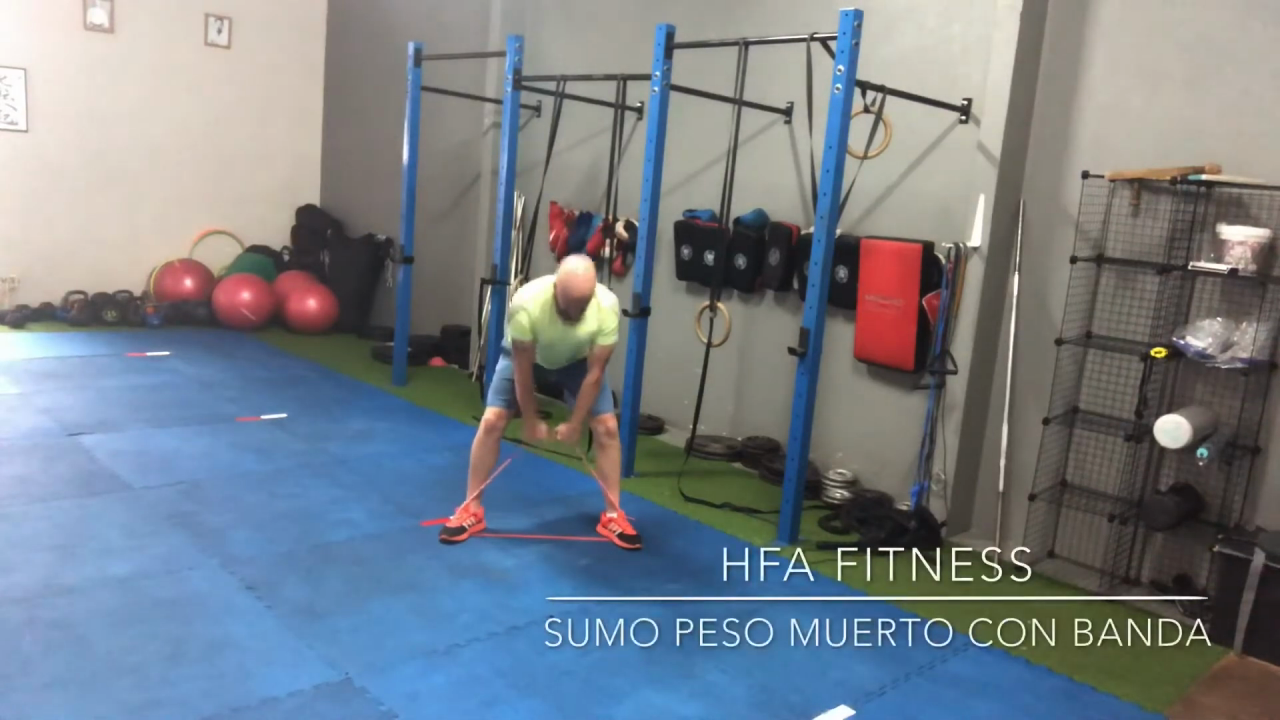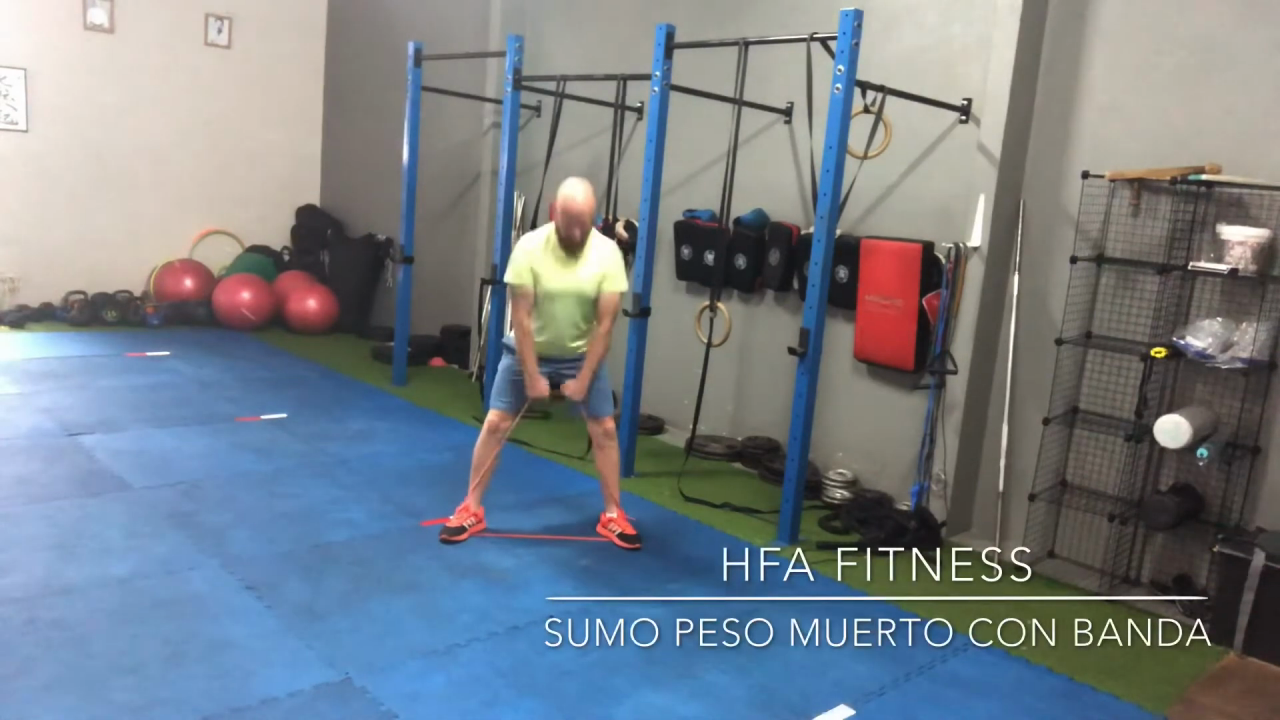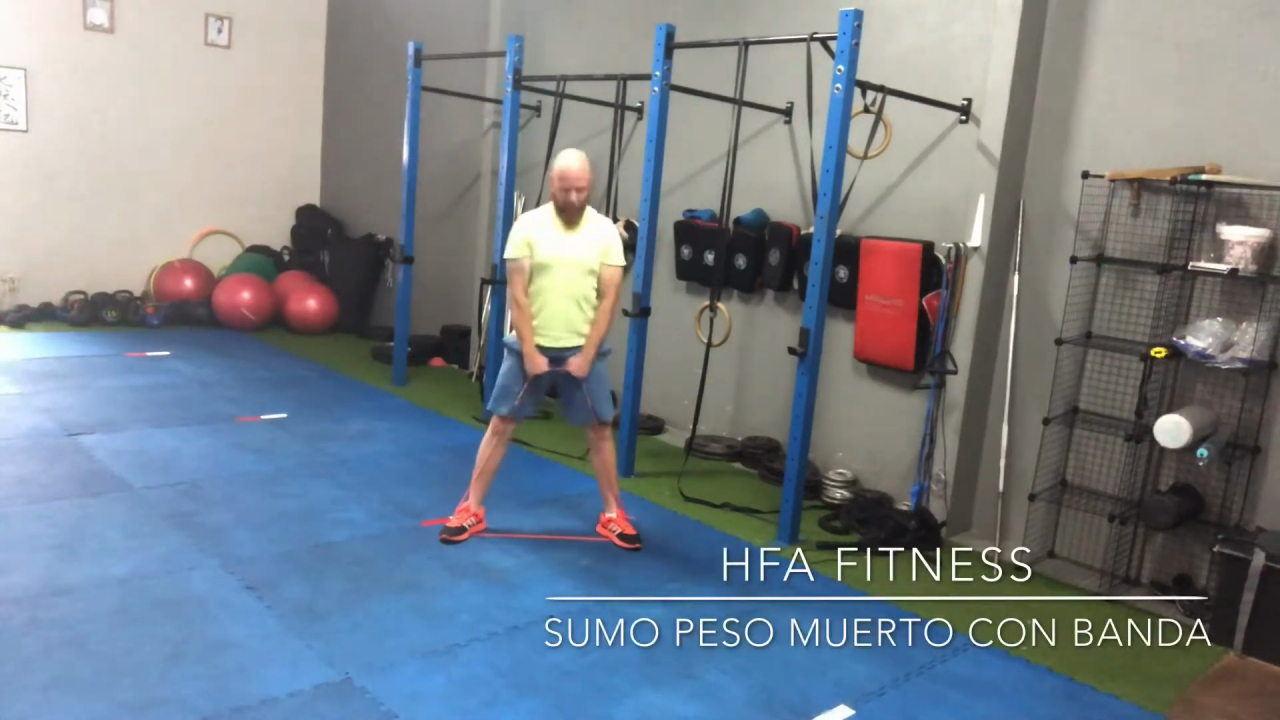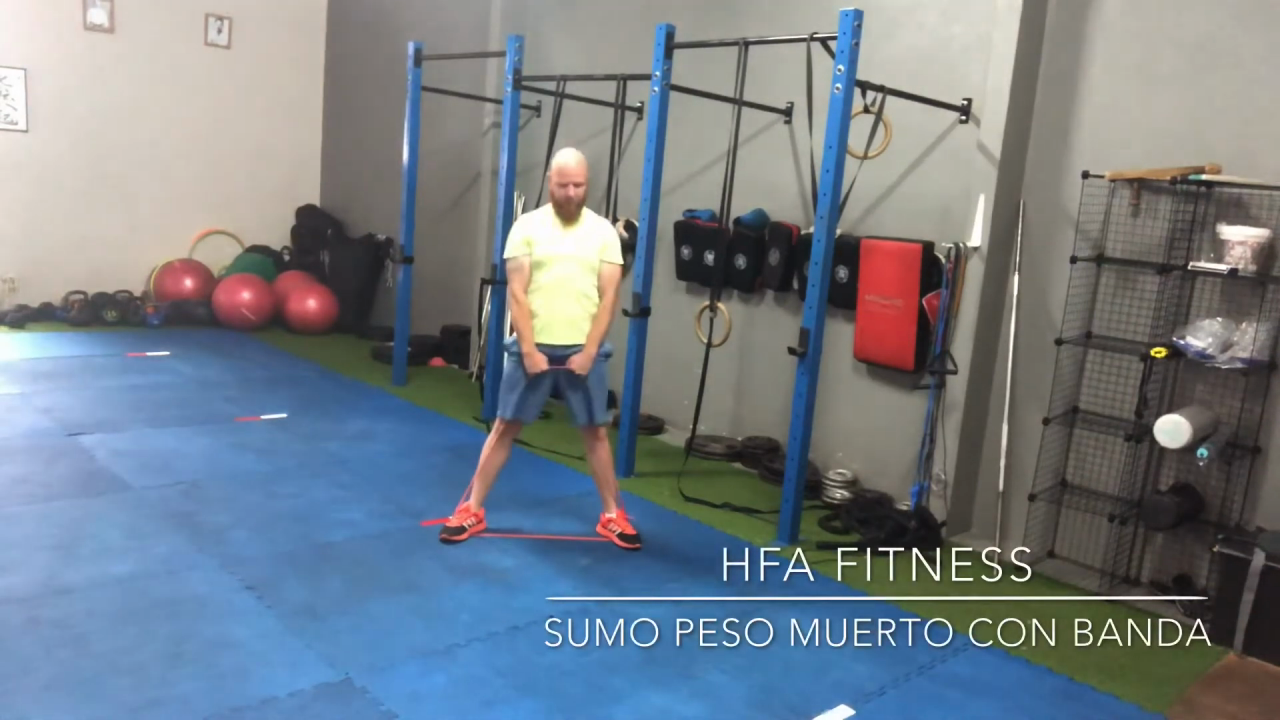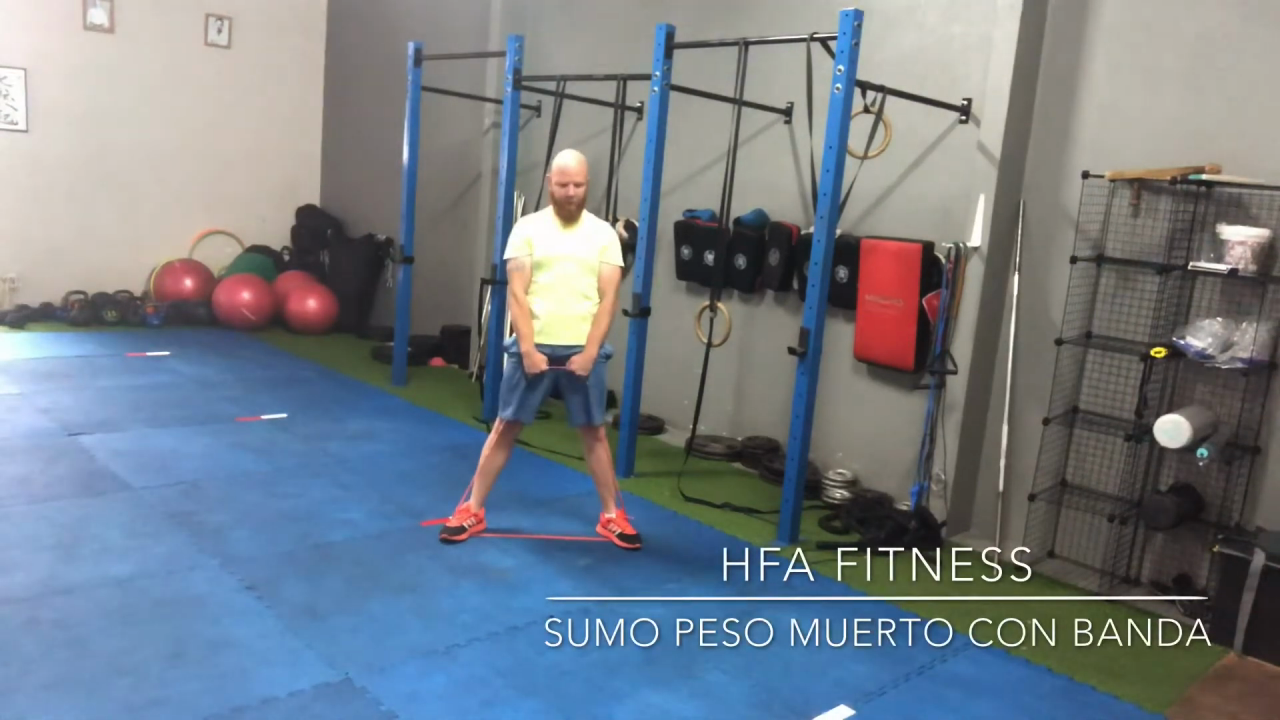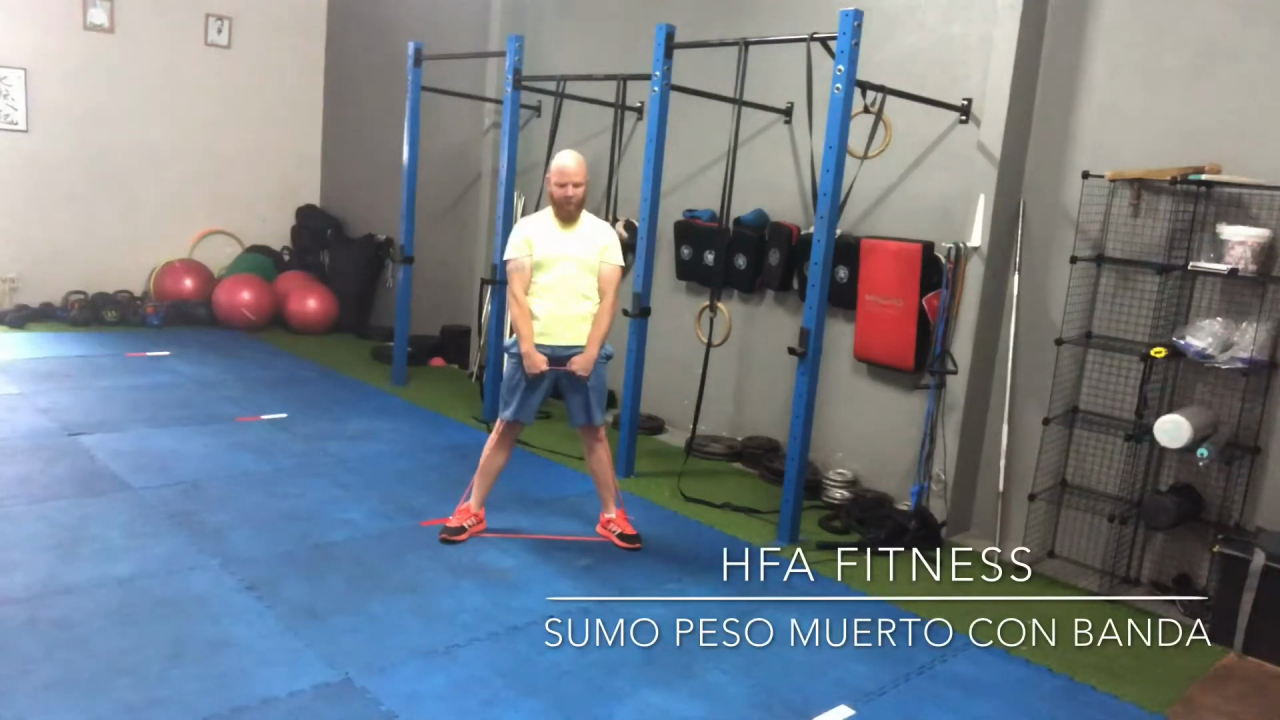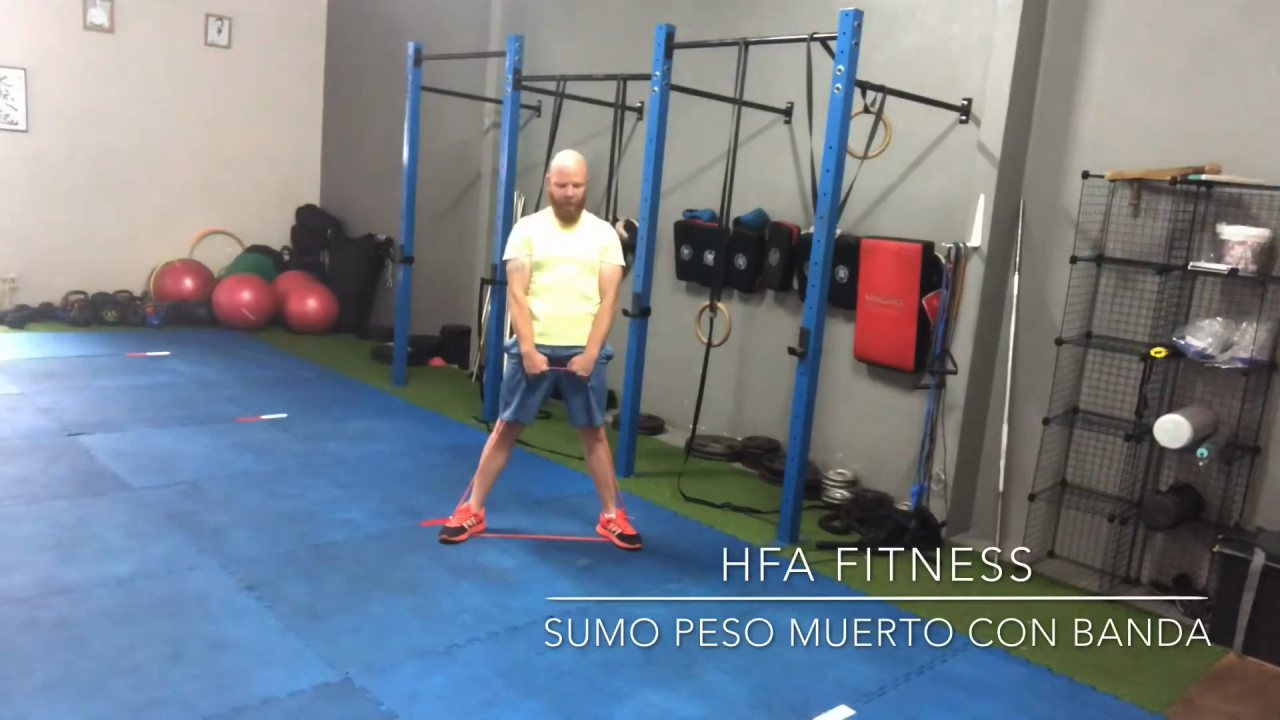
dt=0.3s
person 1, frame 1
left shoulder: (607, 307)
right shoulder: (526, 303)
left elbow: (595, 373)
right elbow: (523, 370)
left wrist: (574, 424)
right wrist: (531, 421)
left hip: (578, 360)
right hip: (523, 352)
left knee: (607, 428)
right knee: (492, 422)
left ankle: (613, 516)
right ankle: (471, 510)
person 1, frame 2
left shoulder: (608, 253)
right shoulder: (529, 248)
left elbow: (605, 323)
right elbow: (521, 318)
left wrist: (583, 379)
right wrist: (531, 377)
left hip: (581, 354)
right hip: (529, 351)
left knee: (605, 429)
right knee: (496, 424)
left ankle: (612, 515)
right ankle: (471, 510)
person 1, frame 3
left shoulder: (605, 231)
right shoulder: (528, 225)
left elbow: (608, 299)
right elbow: (517, 295)
left wrist: (587, 355)
right wrist: (530, 353)
left hip: (583, 349)
right hip: (530, 346)
left knee: (601, 430)
right knee: (500, 426)
left ankle: (613, 515)
right ankle: (472, 510)
person 1, frame 4
left shoulder: (603, 231)
right shoulder: (527, 225)
left elbow: (608, 297)
right elbow: (517, 293)
left wrist: (588, 351)
right wrist: (529, 349)
left hip: (584, 349)
right hip: (533, 347)
left knee: (596, 431)
right knee: (505, 427)
left ankle: (612, 516)
right ankle: (472, 510)
person 1, frame 5
left shoulder: (603, 233)
right shoulder: (528, 227)
left elbow: (608, 298)
right elbow: (517, 293)
left wrist: (589, 352)
right wrist: (528, 349)
left hip: (583, 350)
right hip: (533, 347)
left knee: (594, 431)
right knee: (506, 427)
left ankle: (612, 515)
right ankle: (472, 510)
person 1, frame 6
left shoulder: (603, 233)
right shoulder: (528, 228)
left elbow: (608, 299)
right elbow: (517, 294)
left wrist: (590, 352)
right wrist: (528, 349)
left hip: (584, 351)
right hip: (534, 348)
left knee: (594, 432)
right knee: (506, 428)
left ankle: (612, 516)
right ankle: (472, 510)
person 1, frame 7
left shoulder: (604, 233)
right shoulder: (528, 228)
left elbow: (609, 298)
right elbow: (516, 294)
left wrist: (590, 352)
right wrist: (528, 349)
left hip: (585, 351)
right hip: (534, 348)
left knee: (594, 432)
right knee: (507, 428)
left ankle: (612, 516)
right ankle: (472, 510)
